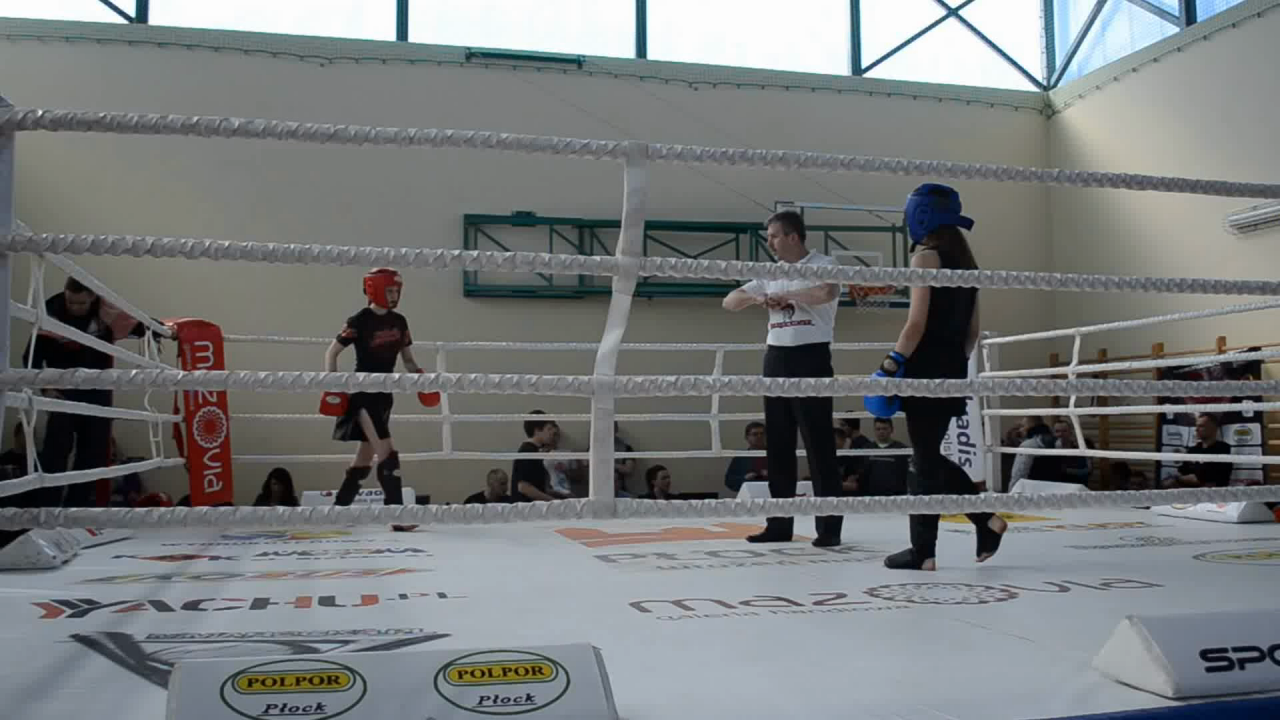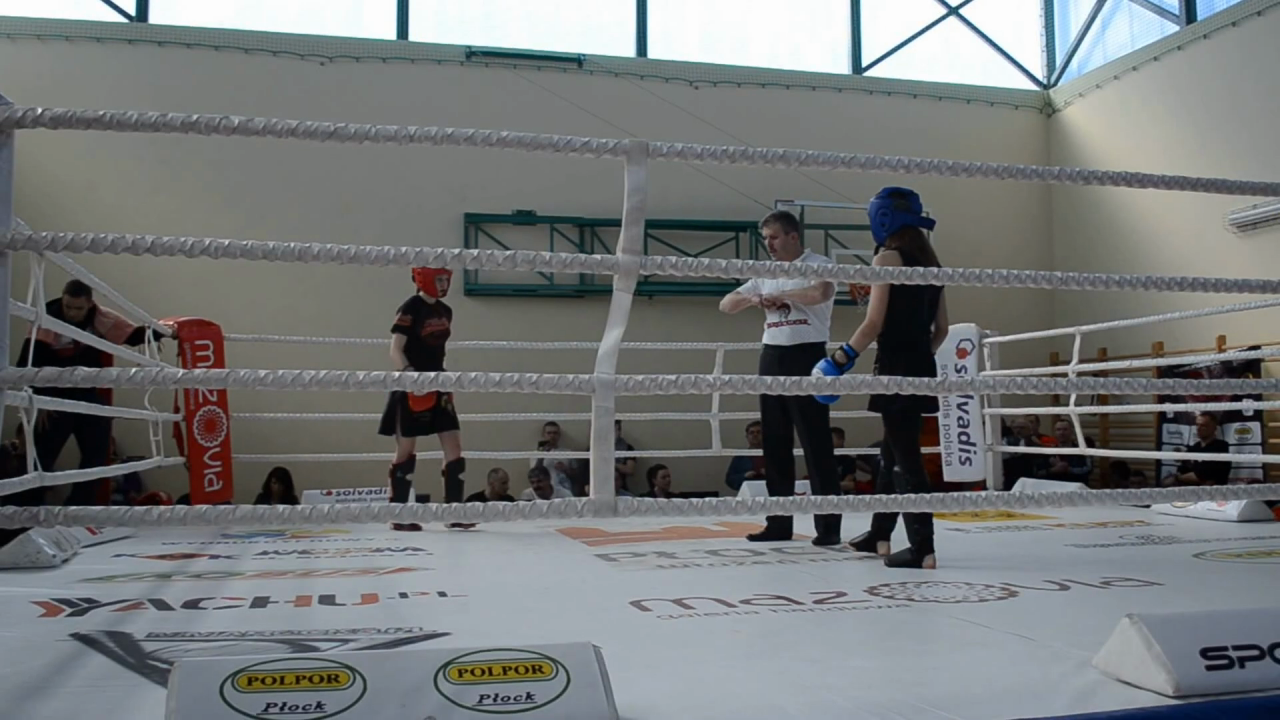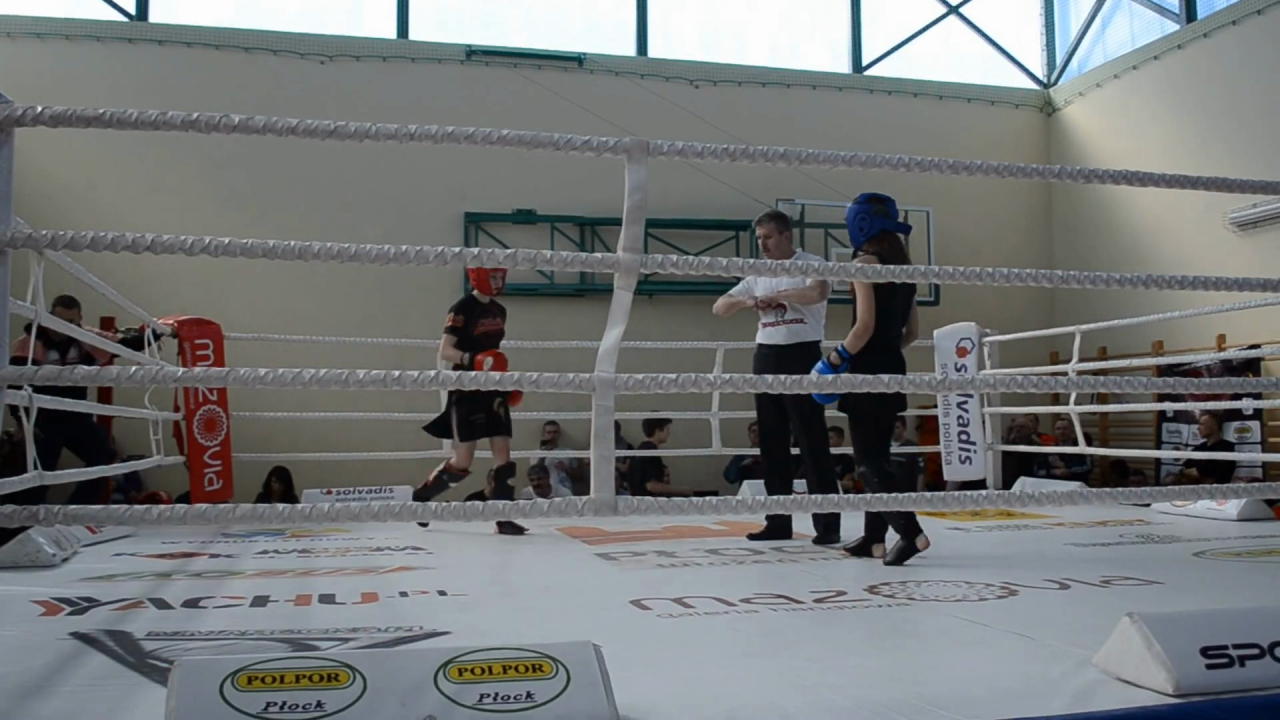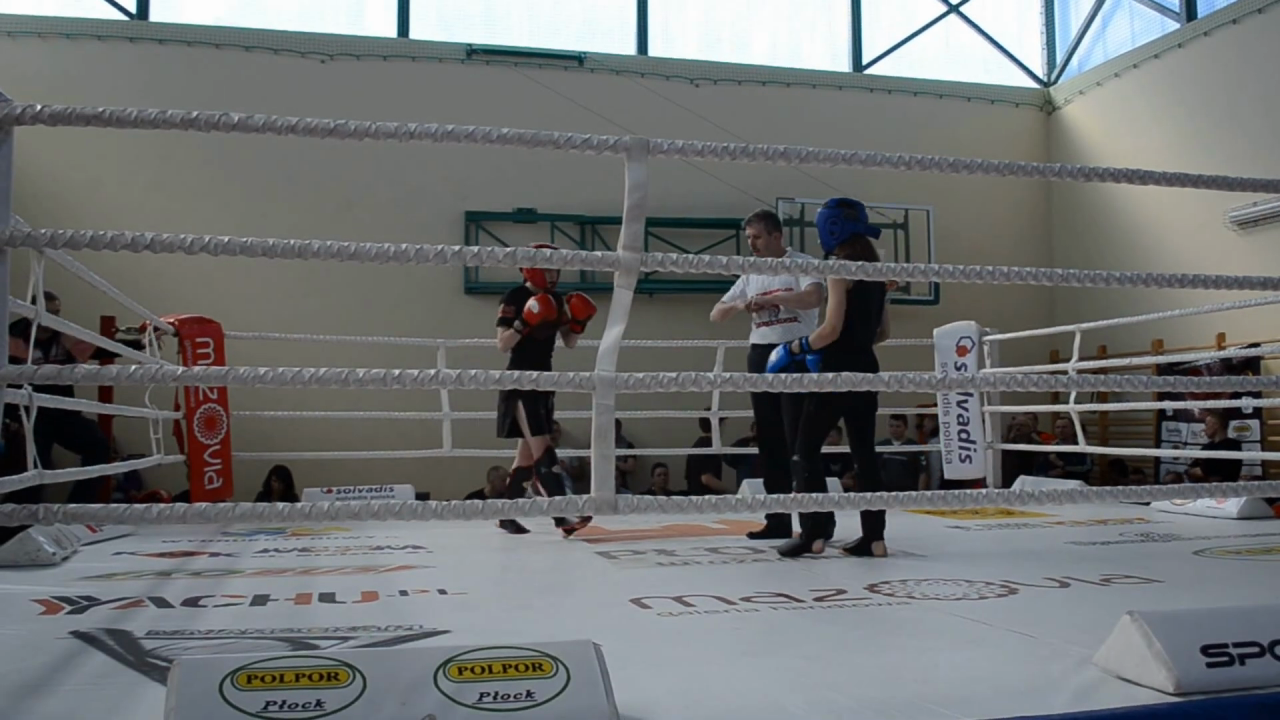
dt=0.3s
person 1, frame 1
left shoulder: (926, 256)
right shoulder: (965, 260)
left elbow: (916, 323)
right elbow: (972, 330)
left wrist: (889, 368)
left hip: (927, 366)
right hip: (952, 366)
left knee: (923, 461)
right knee: (931, 456)
left ankle: (922, 551)
right ankle: (987, 519)
person 1, frame 2
left shoulder: (888, 258)
right shoulder: (929, 262)
left elbow: (874, 324)
right elbow: (941, 328)
left wrist: (840, 358)
left hip: (896, 365)
right hip: (921, 366)
left knee: (905, 458)
right knee: (893, 452)
left ankle: (922, 549)
right ankle: (880, 534)
person 1, frame 3
left shoulder: (866, 263)
right shoulder: (902, 267)
left elbow: (864, 327)
right elbow: (911, 332)
left wrist: (833, 361)
left hip: (867, 369)
right hip: (892, 368)
left knee: (866, 461)
right knee: (877, 454)
left ankle: (911, 531)
right ankle: (876, 537)
person 1, frame 4
left shoulder: (840, 267)
right shoulder: (874, 269)
left elbow: (832, 328)
right elbow: (882, 332)
left wrist: (797, 347)
left hip: (839, 370)
right hip: (866, 369)
left knee: (806, 450)
right knee: (864, 454)
left ankle: (814, 533)
right ankle: (873, 536)
person 2, frame 1
left shoulder: (823, 265)
right shoulder: (771, 274)
left elbow: (827, 293)
right elbow: (729, 301)
left wrist: (786, 294)
right wrist: (756, 297)
left hip: (810, 358)
right hip: (776, 359)
left knee: (819, 445)
right knee: (777, 446)
left ankle: (829, 526)
right ankle: (779, 523)
person 2, frame 2
left shoulder: (818, 264)
right shoulder: (766, 274)
left elbow: (820, 294)
right elbow: (726, 305)
left wrist: (779, 295)
right wrist: (751, 299)
left hip: (805, 358)
right hip: (771, 359)
left knee: (816, 444)
right knee: (774, 445)
left ankle: (828, 525)
right ankle: (779, 522)
person 2, frame 3
left shoulder: (810, 264)
right shoulder: (758, 275)
left elbow: (817, 293)
right elbow: (719, 308)
left wrist: (775, 296)
right wrist: (746, 301)
left hip: (801, 357)
right hip: (765, 359)
left knee: (813, 443)
right knee: (772, 444)
left ankle: (827, 523)
right ankle: (779, 521)
person 2, frame 4
left shoulder: (802, 264)
right shoulder: (750, 276)
left elbow: (815, 297)
right elbow: (715, 316)
left wrist: (772, 299)
right wrist: (738, 305)
right hip: (760, 358)
left knee: (798, 439)
right knee: (769, 442)
right ankle: (778, 519)
person 3, frame 1
left shoulder: (398, 321)
right shoulder: (360, 320)
left elbow: (407, 357)
right elbow: (331, 353)
left hip: (384, 393)
right hip: (363, 394)
left knee: (364, 458)
right knee: (385, 454)
left ankle: (340, 507)
person 3, frame 2
left shoulder: (445, 310)
right shoulder: (410, 308)
right elbow: (396, 350)
left hip: (437, 386)
right hip: (413, 388)
left knee: (454, 450)
right knee: (406, 452)
person 3, frame 3
left shoulder: (498, 310)
right shoulder: (462, 308)
right elbow: (444, 350)
left wrist: (504, 376)
right wrist: (473, 359)
left hip: (492, 390)
right hip: (466, 387)
left knee: (502, 454)
right knee: (462, 462)
left ankle: (503, 517)
right ankle: (422, 497)
person 3, frame 4
left shoulder: (556, 300)
right shoulder: (514, 298)
left elbow: (569, 341)
right elbow: (502, 344)
left wrist: (580, 321)
right wrist: (523, 321)
left knee: (528, 454)
right knee: (543, 450)
left ankle: (505, 514)
right ankle: (562, 517)
person 4, frame 1
left shoulder: (108, 313)
right shoulder: (51, 317)
left elbow: (141, 327)
right elbow: (32, 358)
right wrist: (47, 388)
left hip: (97, 394)
right hip: (63, 395)
left knee: (94, 454)
right knee: (54, 452)
left ankle: (77, 508)
person 4, frame 2
left shoulder: (103, 320)
right shoulder: (45, 324)
left elbow: (137, 335)
right elbow: (26, 365)
left hip: (90, 399)
right hip: (56, 401)
left knee: (96, 457)
right knee: (41, 459)
person 4, frame 3
right shoulder: (29, 343)
left elbow: (126, 345)
left wrist: (157, 335)
left hip: (76, 417)
right hip: (42, 420)
left knee: (104, 456)
right knee: (38, 471)
person 4, frame 4
left shoulder: (68, 338)
right shoulder: (14, 343)
left elbow: (106, 349)
left wrist: (143, 343)
right wrist: (14, 420)
left hip: (65, 413)
right hip: (32, 417)
left knee: (99, 446)
left ankle: (79, 507)
